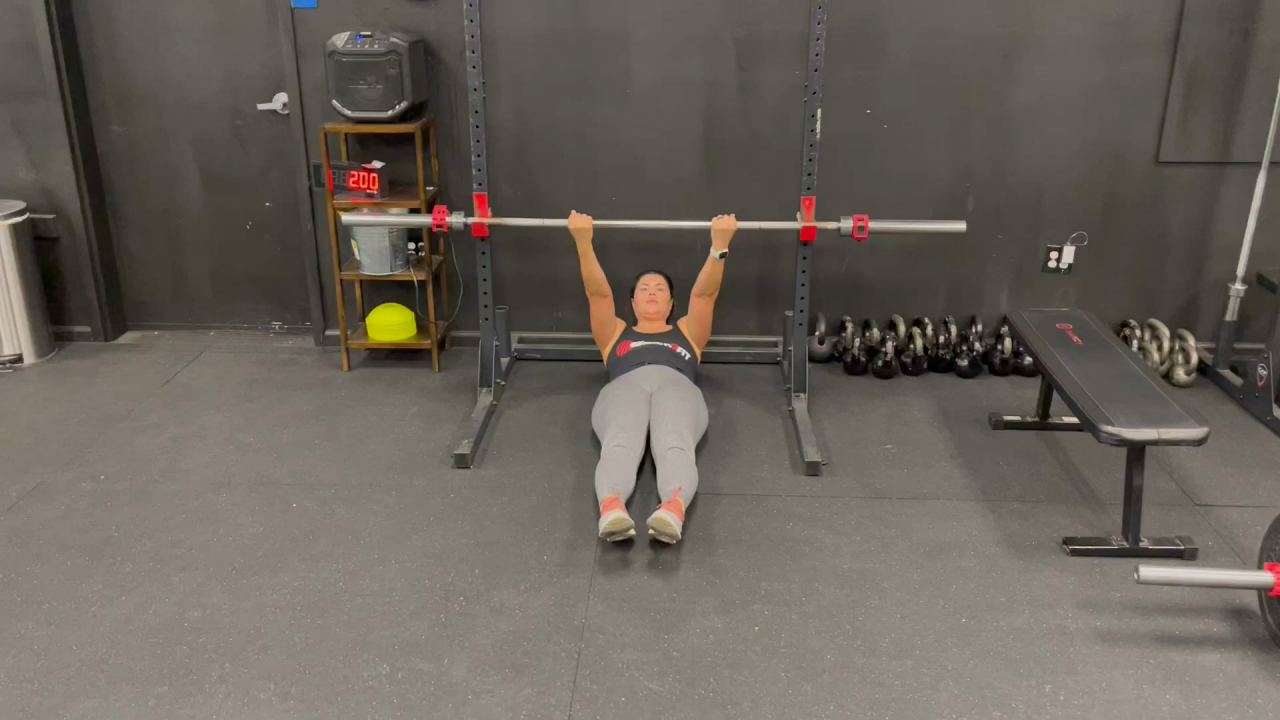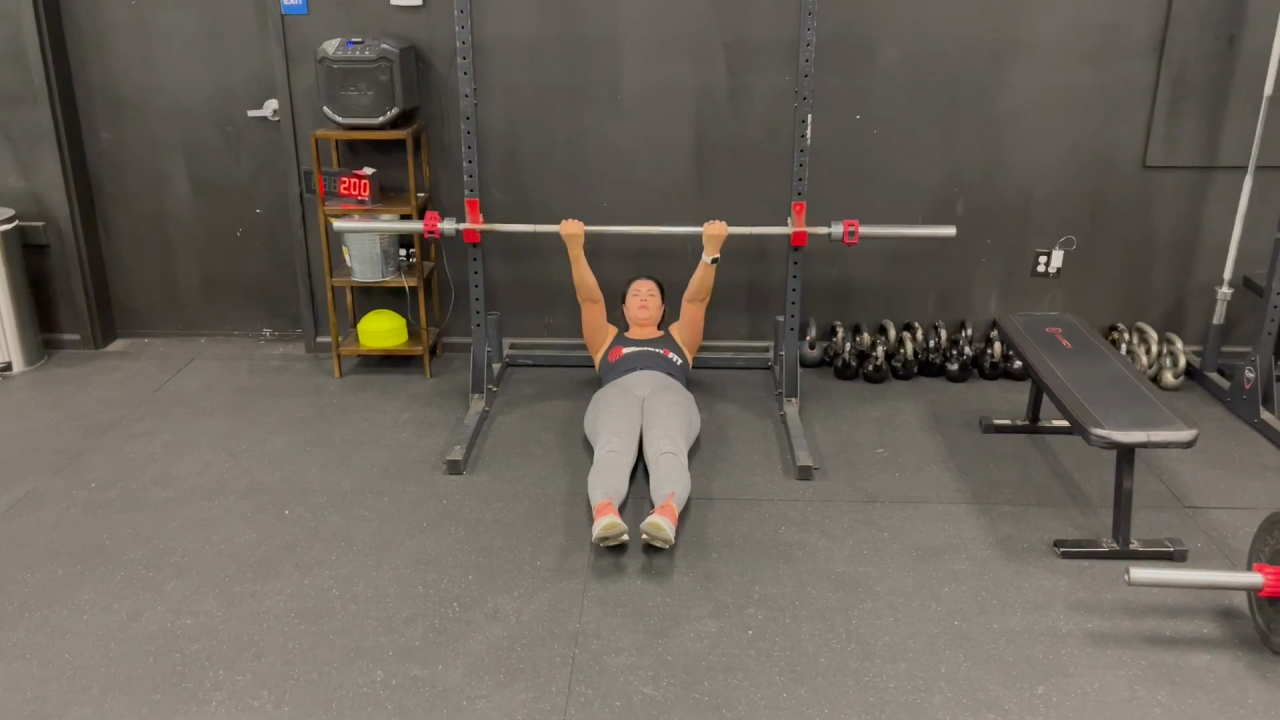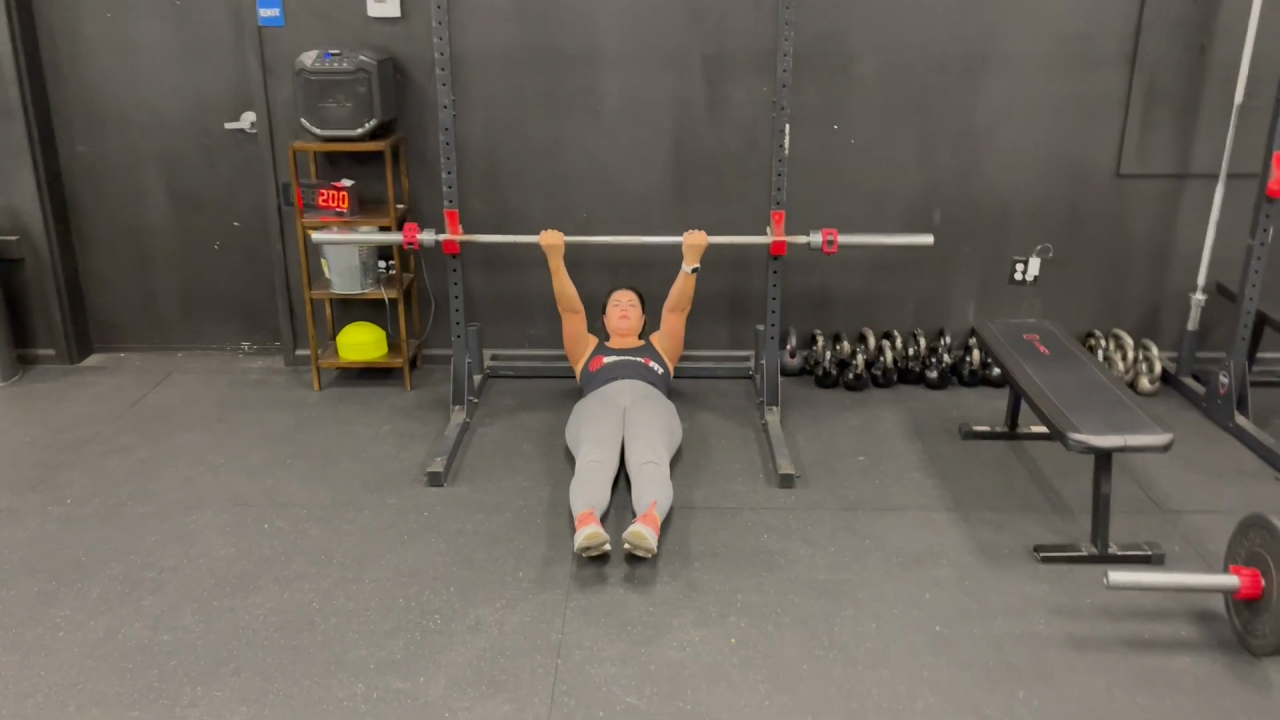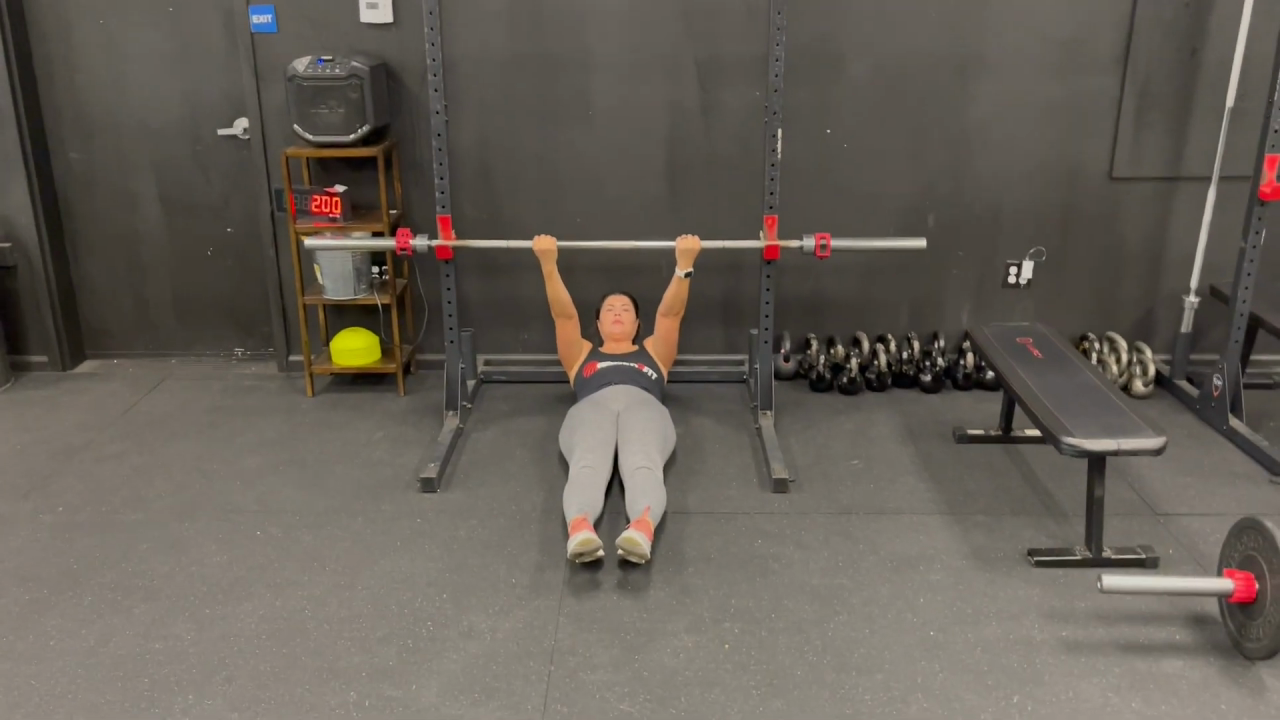
dt=0.7s
person 1, frame 1
left shoulder: (686, 333)
right shoulder: (615, 334)
left elbow: (705, 294)
right elbow: (597, 293)
left wrist: (719, 245)
right wrist: (583, 242)
left hip: (676, 386)
right hip: (625, 387)
left knee: (675, 445)
right knee: (619, 444)
left ankle: (673, 510)
right ankle: (610, 509)
person 1, frame 2
left shoulder: (679, 338)
right shoulder: (607, 339)
left elbow: (696, 298)
right elbow: (589, 298)
left wrist: (711, 250)
right wrist: (574, 247)
left hip: (669, 392)
right hip: (616, 392)
left knee: (668, 450)
right knee: (611, 450)
left ankle: (666, 514)
right ankle: (604, 513)
person 1, frame 3
left shoulder: (659, 347)
right shoulder: (588, 349)
left elbow: (677, 308)
right elbow: (570, 309)
left wrist: (691, 260)
right wrist: (555, 258)
left hip: (650, 401)
right hip: (598, 403)
left knee: (650, 461)
right knee: (593, 460)
left ankle: (649, 524)
right ankle: (586, 524)
person 1, frame 4
left shoulder: (653, 352)
right shoulder: (582, 354)
left elbow: (671, 313)
right elbow: (563, 314)
left wrist: (684, 264)
right wrist: (548, 263)
left hip: (644, 407)
right hip: (591, 409)
left knee: (643, 465)
right knee: (587, 465)
left ankle: (642, 529)
right ankle: (579, 530)
